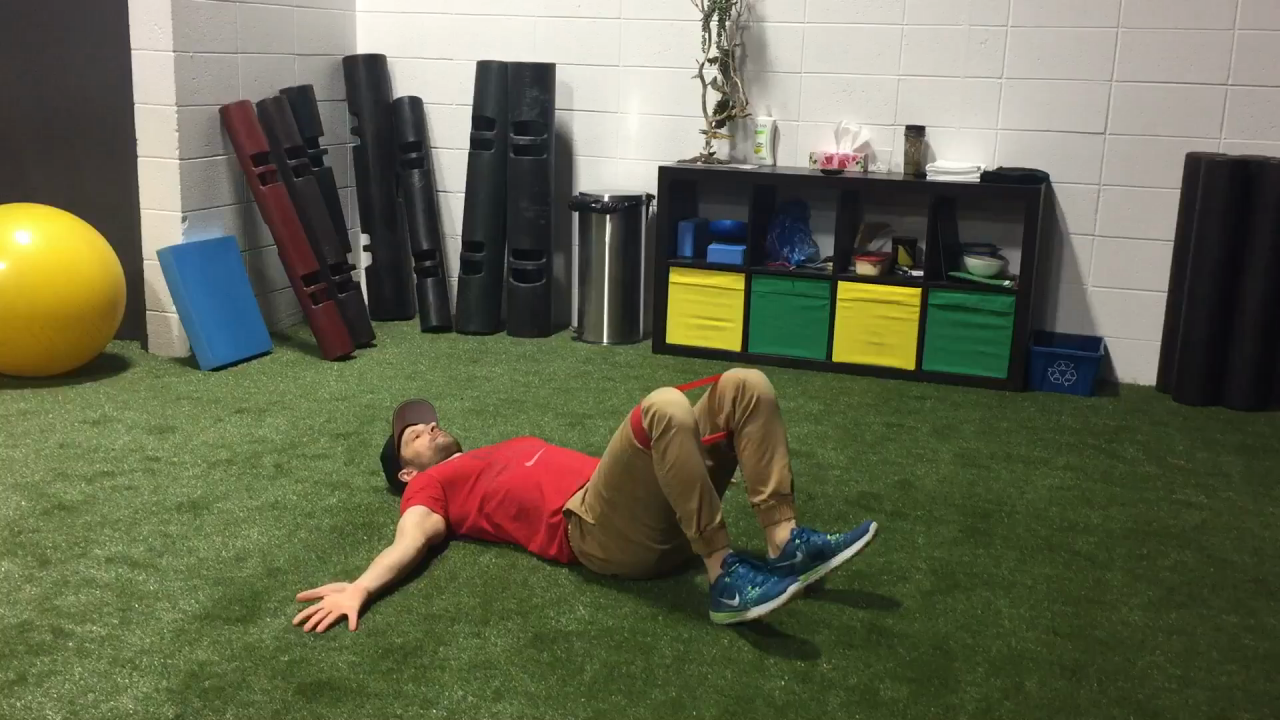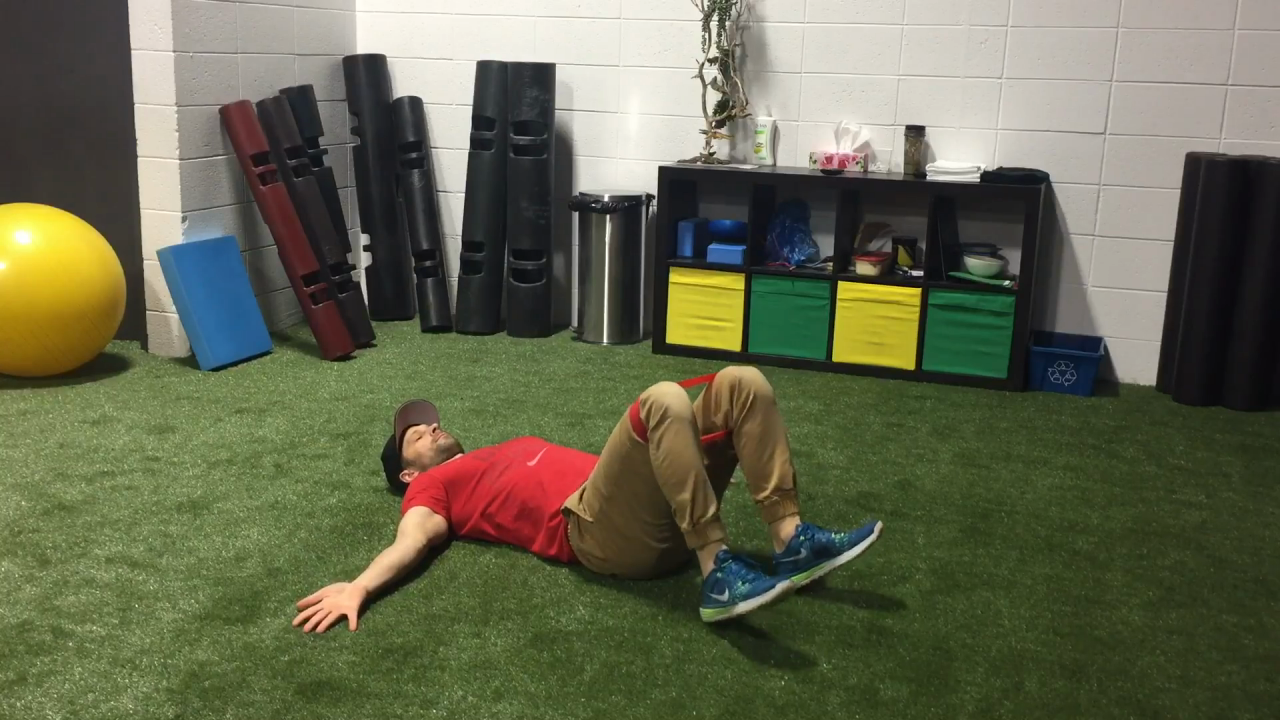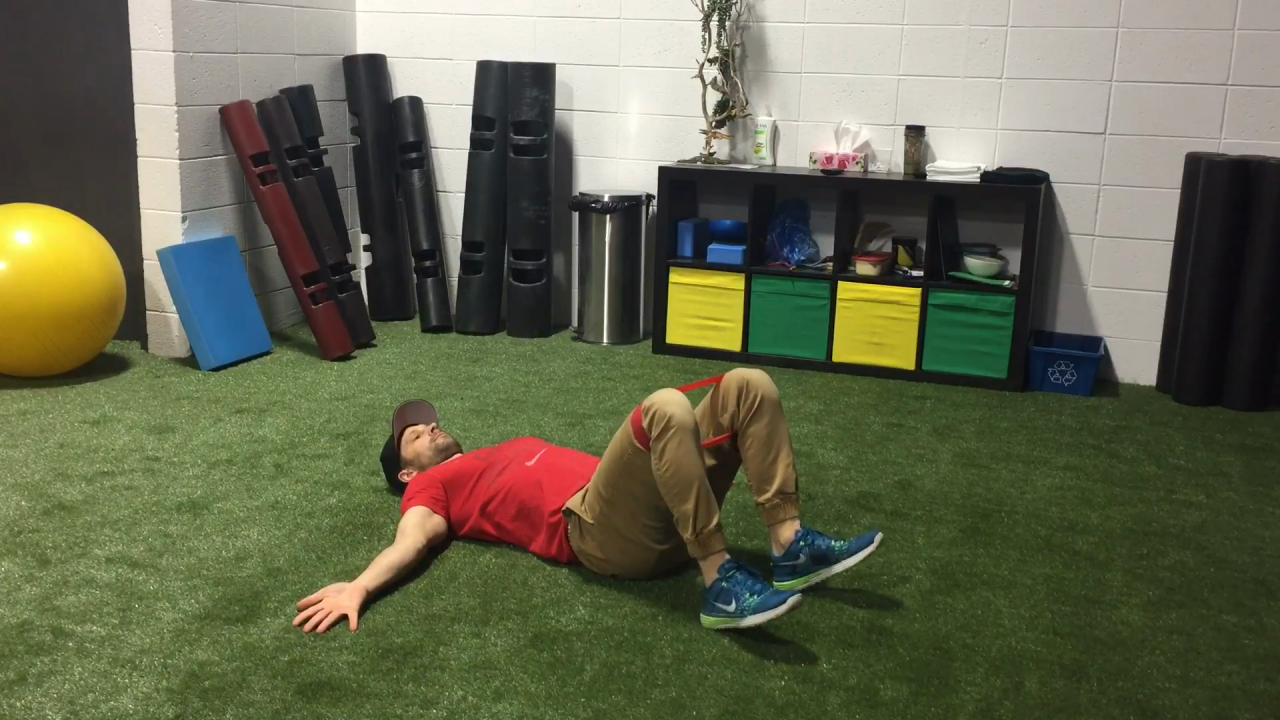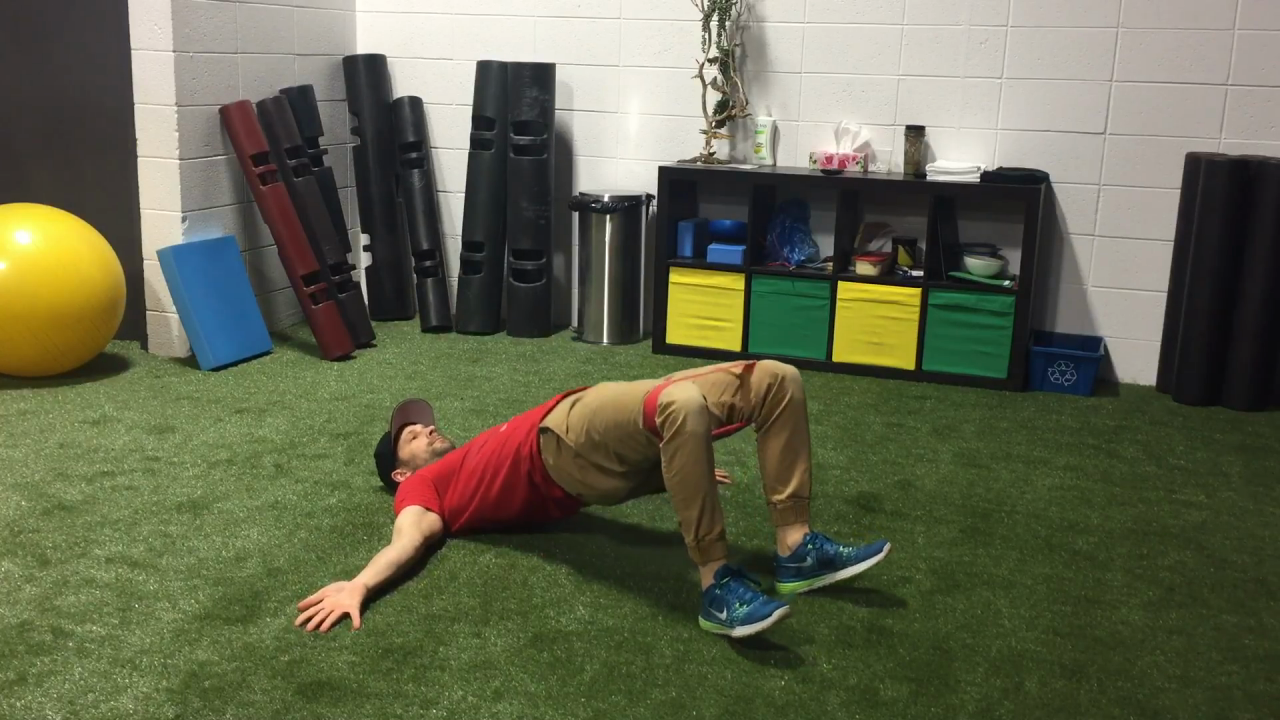
dt=1s
person 1, frame 1
left shoulder: (508, 449)
right shoulder: (430, 488)
right elbow: (411, 542)
right wrist: (358, 588)
left hip: (662, 517)
right hip: (599, 530)
left knee: (745, 386)
right knee: (666, 405)
left ankle: (786, 546)
right ankle: (726, 577)
person 1, frame 2
left shoulder: (510, 449)
right shoulder: (431, 488)
right elbow: (411, 544)
right wrist: (357, 588)
left hip: (665, 516)
right hip: (602, 531)
left knee: (742, 384)
right knee: (664, 399)
left ankle: (792, 544)
right ankle: (718, 571)
person 1, frame 3
left shoulder: (509, 450)
right shoulder: (430, 488)
right elbow: (411, 543)
left wrist: (675, 463)
right wrist: (356, 588)
left hip: (663, 514)
right hip: (600, 530)
left knee: (748, 385)
right knee: (667, 406)
left ankle: (790, 548)
right ankle: (721, 582)
person 1, frame 4
left shoulder: (485, 458)
right shoulder: (422, 488)
right elbow: (408, 541)
left wrist: (679, 466)
right wrist: (354, 586)
left hip: (608, 440)
right hip: (564, 438)
left knee: (777, 381)
right knee: (683, 405)
left ankle: (796, 551)
right ankle: (718, 585)
